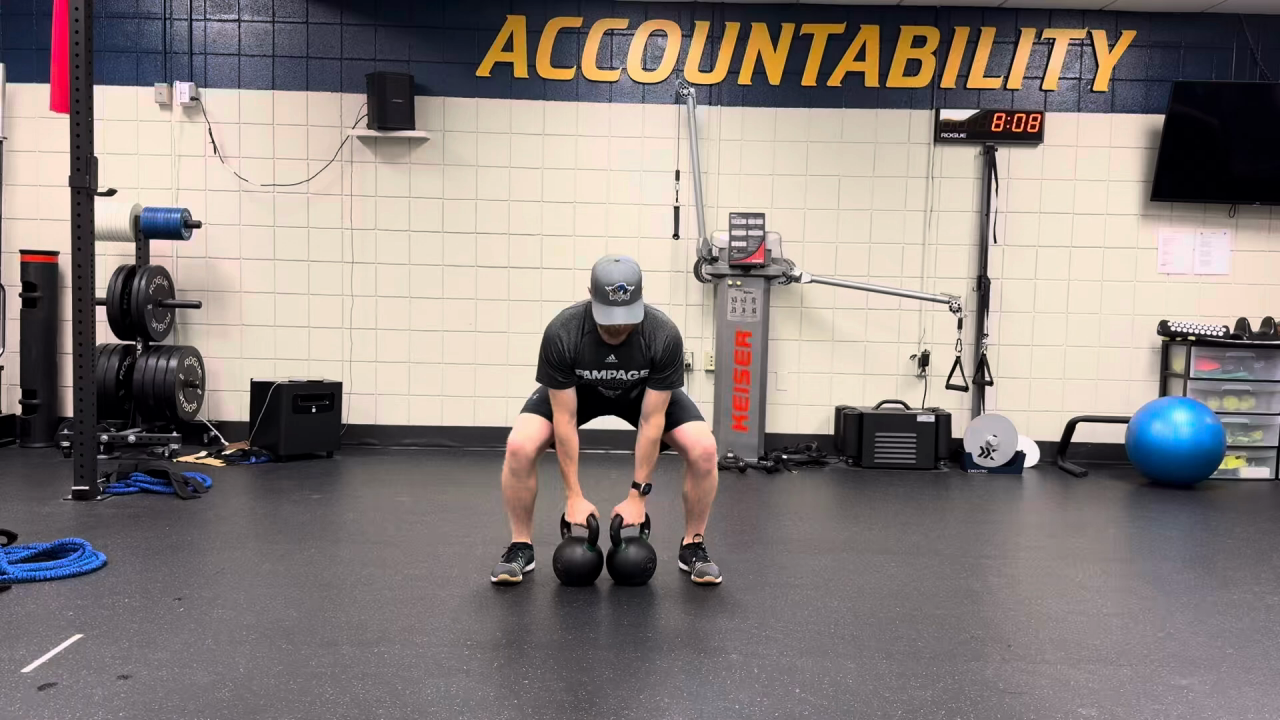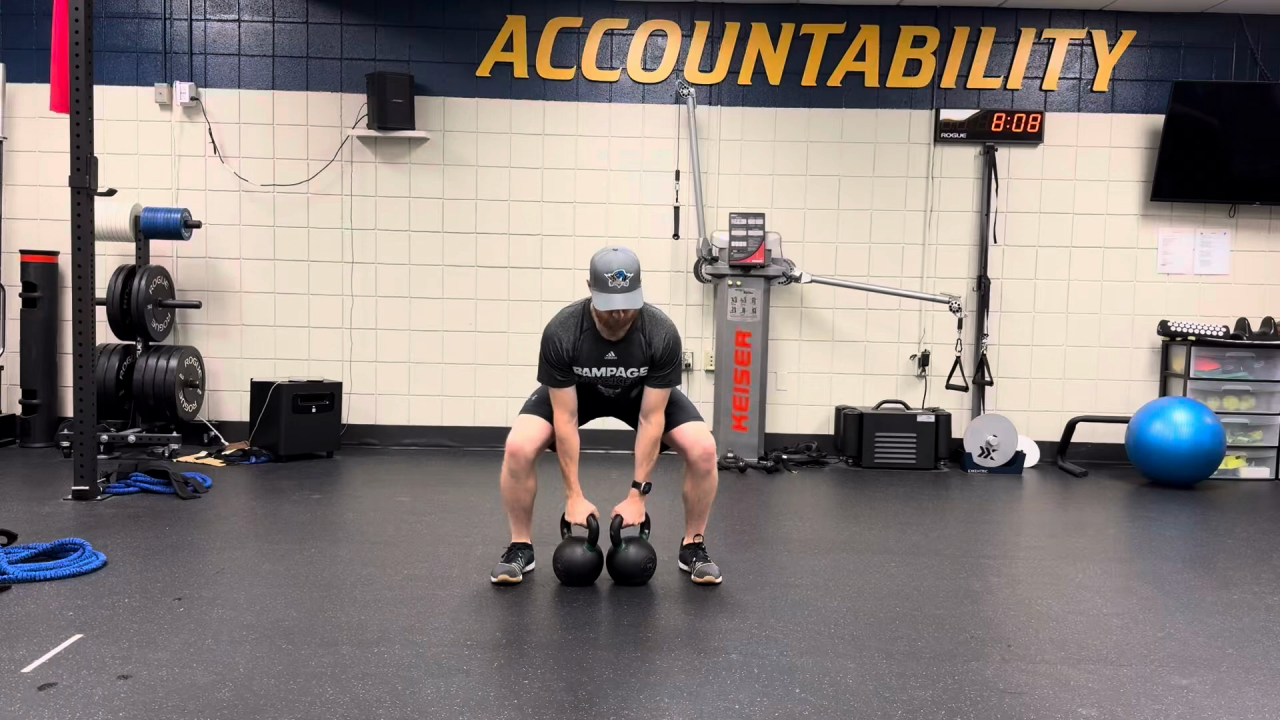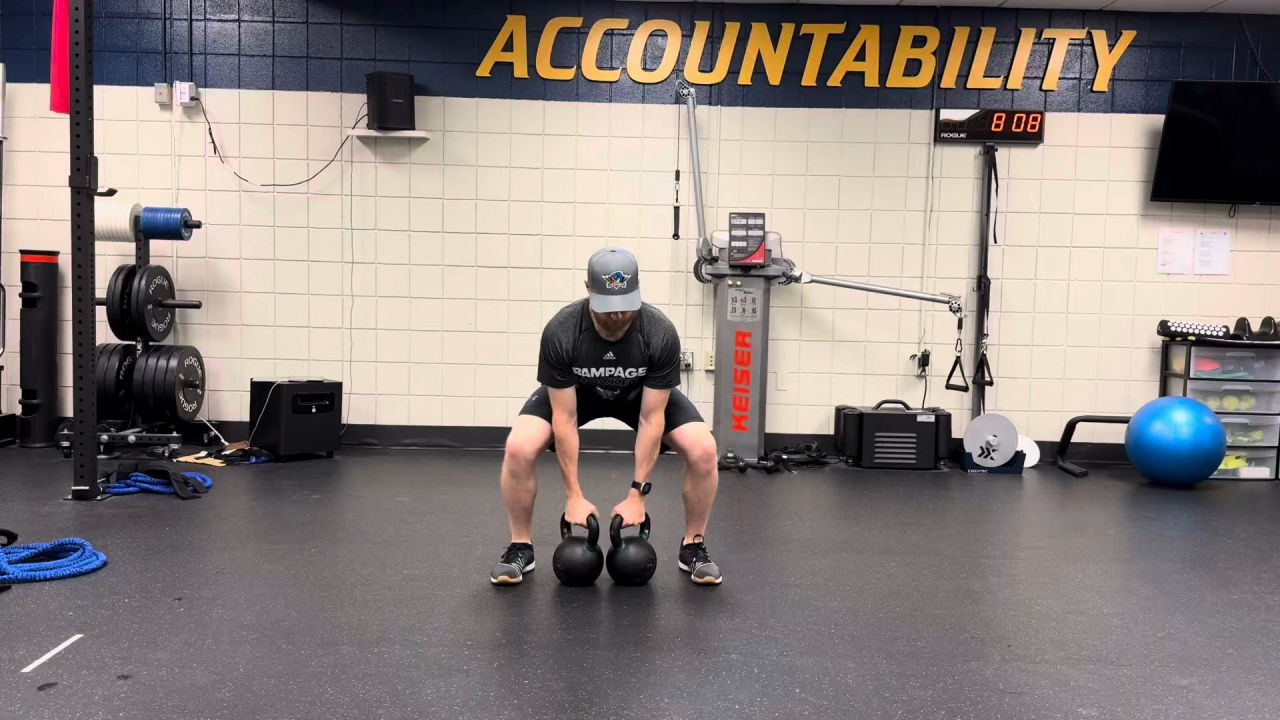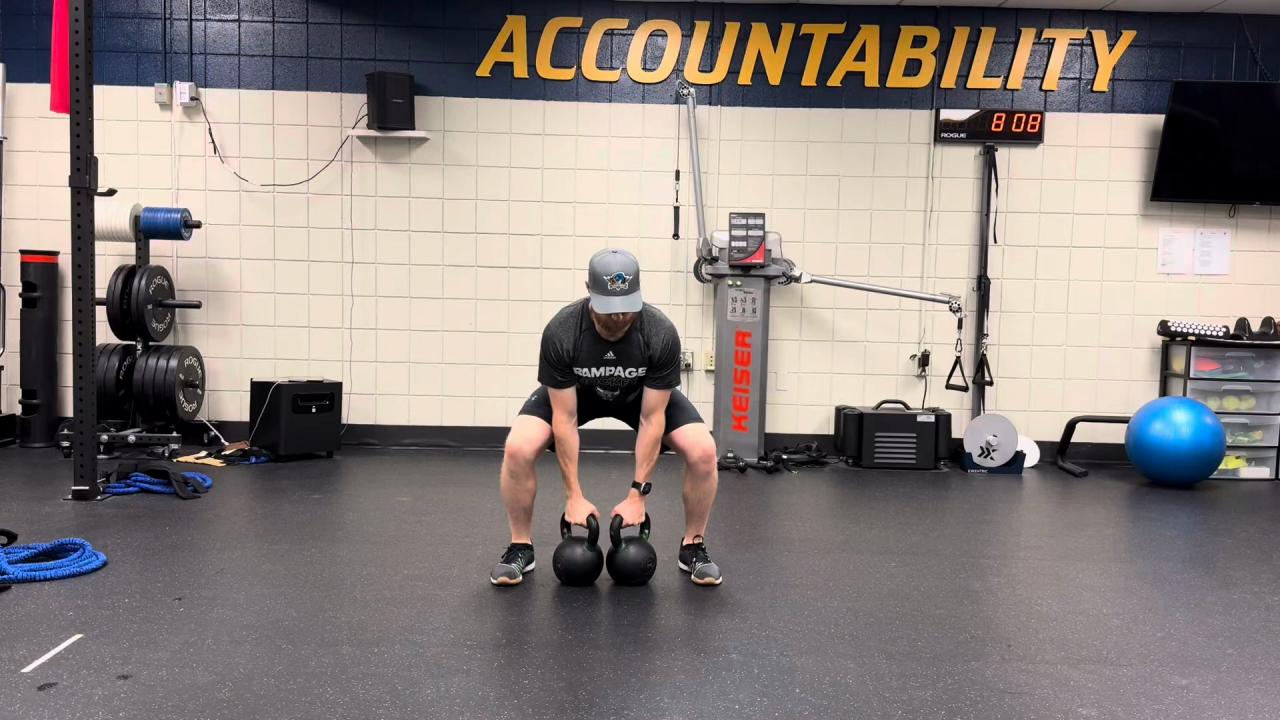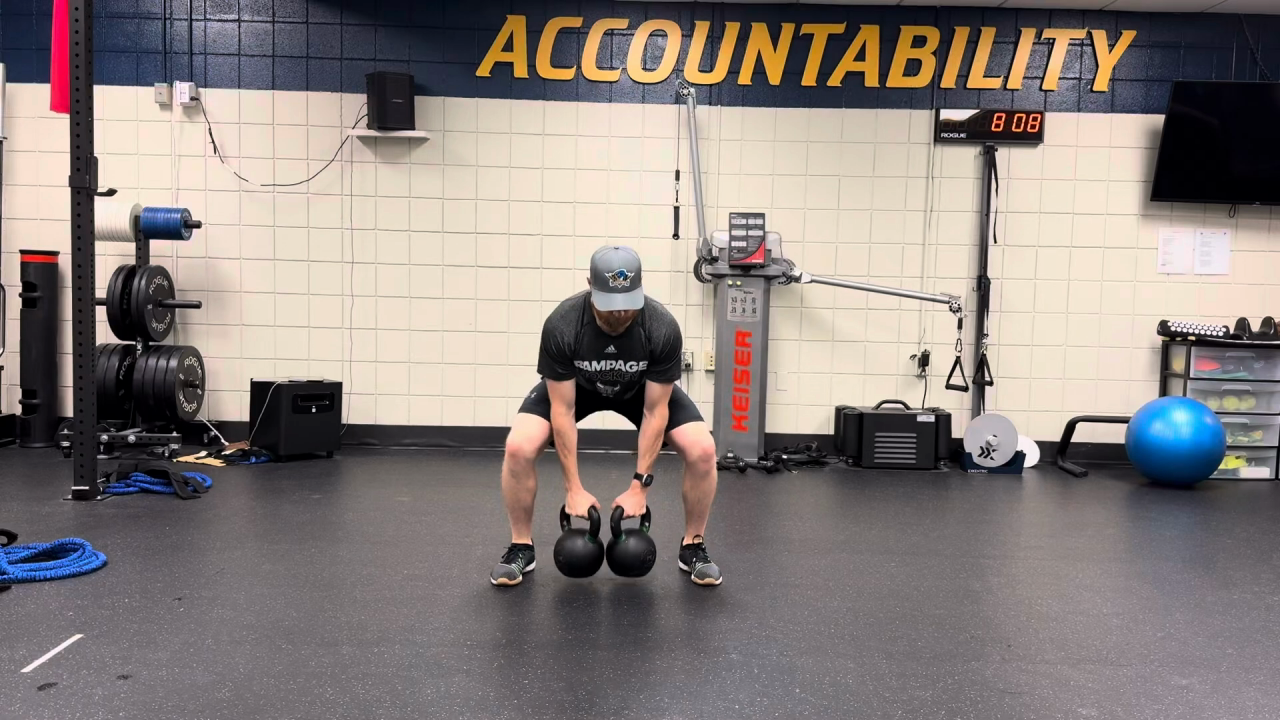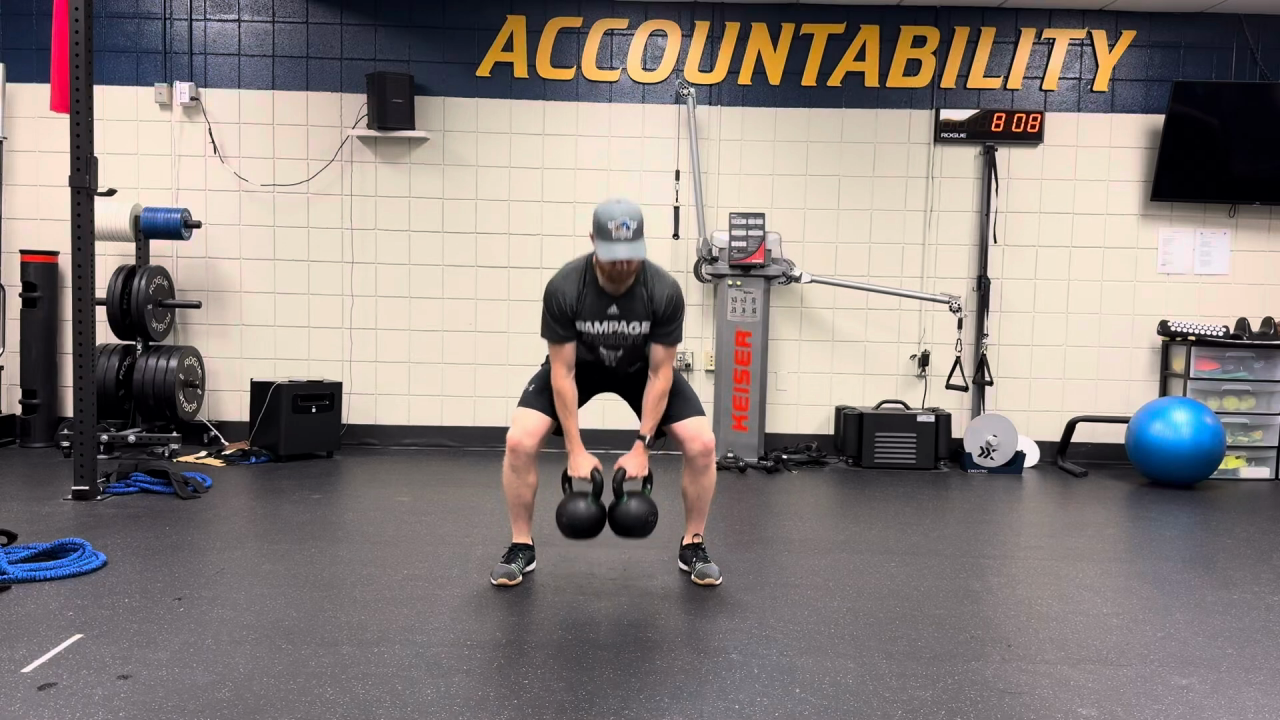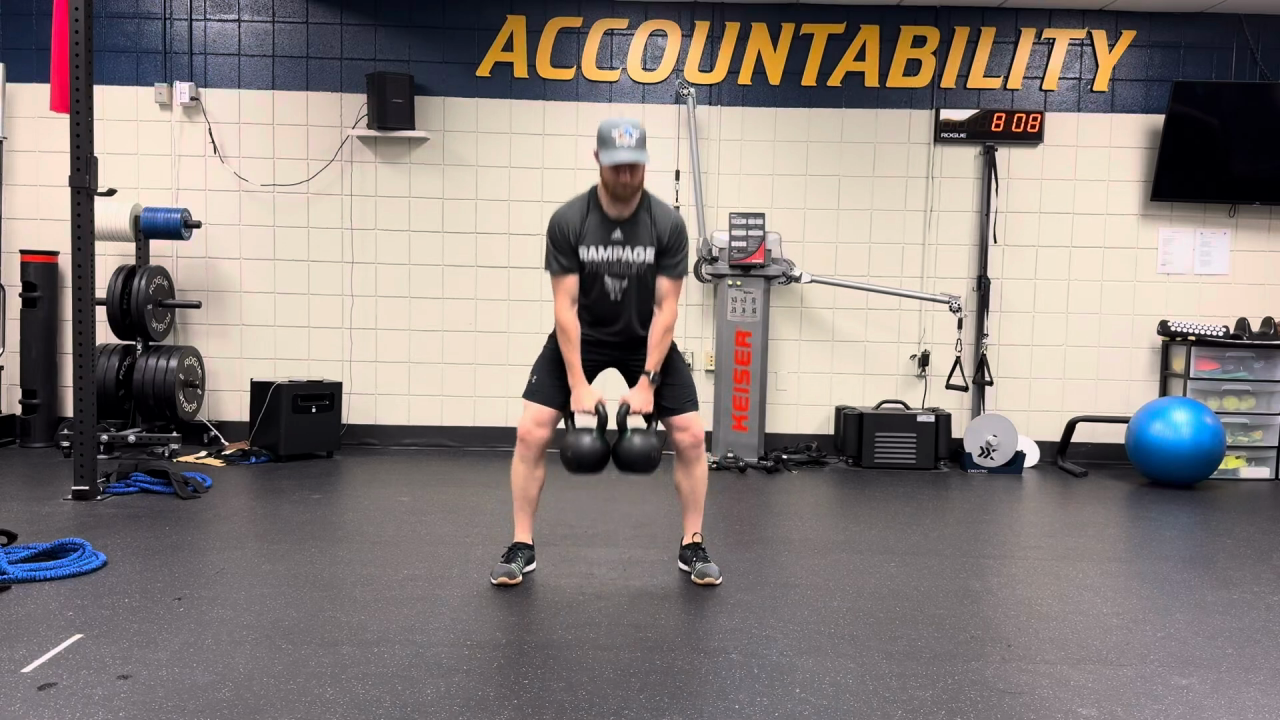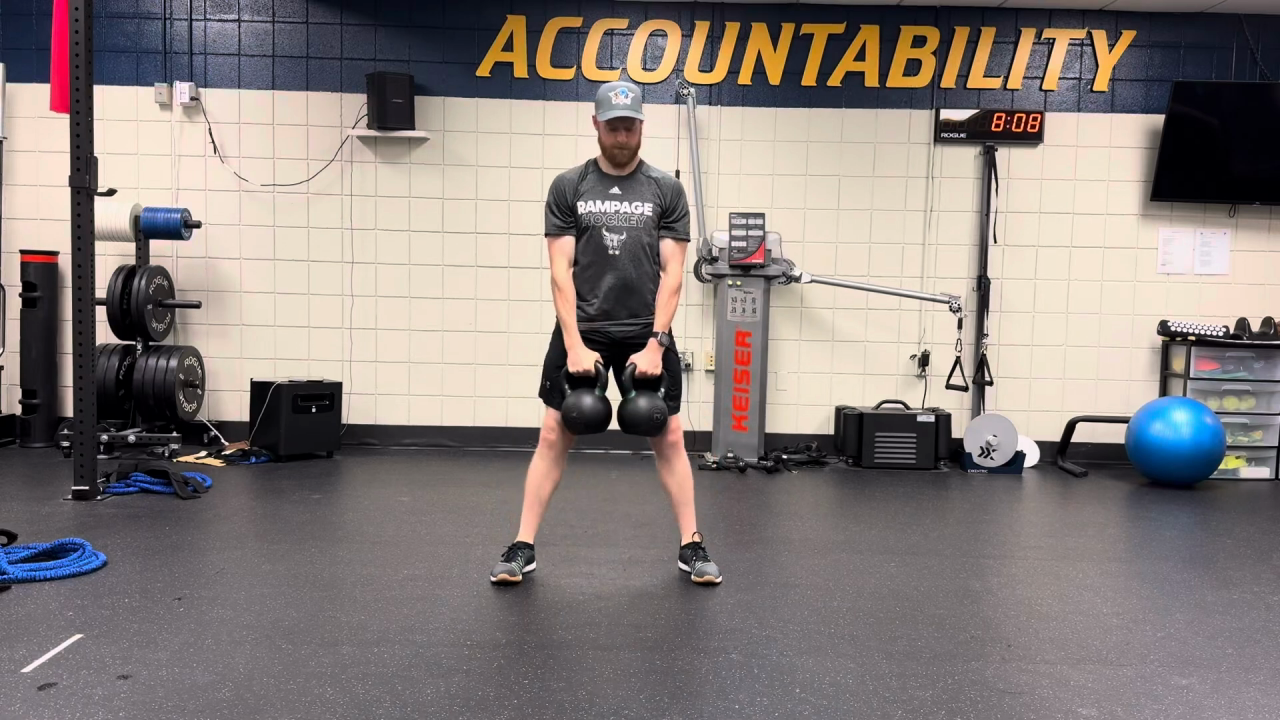
dt=0.2s
person 1, frame 1
left shoulder: (664, 336)
right shoulder: (561, 333)
left elbow: (652, 419)
right elbow: (565, 419)
left wrist: (637, 496)
right wrist: (574, 497)
left hip: (646, 393)
right hip: (574, 391)
left knee: (703, 448)
right knee: (520, 446)
left ankle: (693, 546)
right ankle: (520, 547)
person 1, frame 2
left shoulder: (662, 333)
right shoulder: (561, 332)
left elbow: (652, 418)
right elbow: (565, 418)
left wrist: (637, 495)
right wrist: (574, 496)
left hip: (644, 392)
right hip: (575, 391)
left knee: (703, 449)
right knee: (519, 447)
left ankle: (693, 546)
right ankle: (520, 547)
person 1, frame 3
left shoulder: (661, 334)
right shoulder: (560, 332)
left elbow: (651, 418)
right elbow: (564, 419)
left wrist: (637, 495)
right wrist: (574, 497)
left hip: (643, 393)
right hip: (574, 393)
left knee: (703, 449)
right knee: (519, 448)
left ankle: (693, 546)
right ankle: (520, 547)
person 1, frame 4
left shoulder: (661, 334)
right shoulder: (561, 332)
left elbow: (652, 418)
right elbow: (564, 419)
left wrist: (637, 495)
right wrist: (574, 497)
left hip: (642, 393)
right hip: (574, 392)
left knee: (702, 451)
right knee: (518, 447)
left ankle: (693, 547)
right ankle: (520, 547)
person 1, frame 5
left shoulder: (663, 328)
right shoulder: (562, 325)
left elbow: (655, 411)
right elbow: (563, 411)
left wrist: (639, 487)
right wrist: (574, 490)
left hip: (642, 390)
right hip: (575, 387)
left knee: (702, 449)
right knee: (519, 447)
left ankle: (693, 547)
right ankle: (521, 548)
person 1, frame 6
left shoulder: (664, 291)
right shoulder: (564, 287)
left elbow: (660, 373)
right elbow: (562, 372)
left wrist: (642, 448)
right wrist: (576, 451)
left hip: (641, 368)
right hip: (580, 367)
left knee: (701, 444)
right knee: (520, 441)
left ankle: (693, 547)
right ankle: (521, 548)
person 1, frame 7
left shoulder: (668, 223)
right shoulder: (568, 220)
left elbow: (666, 309)
right elbow: (565, 307)
left wrist: (647, 383)
right wrist: (577, 386)
left hip: (644, 339)
right hip: (582, 337)
left knee: (690, 436)
right knee: (532, 432)
left ankle: (693, 544)
right ankle: (521, 546)
person 1, frame 8
left shoulder: (666, 189)
right shoulder: (568, 186)
left elbow: (672, 273)
right elbow: (562, 270)
left wrist: (656, 342)
right wrist: (573, 343)
left hip: (645, 332)
right hip: (583, 330)
left knee: (668, 438)
right knee: (554, 438)
left ankle: (691, 547)
right ankle: (523, 547)
